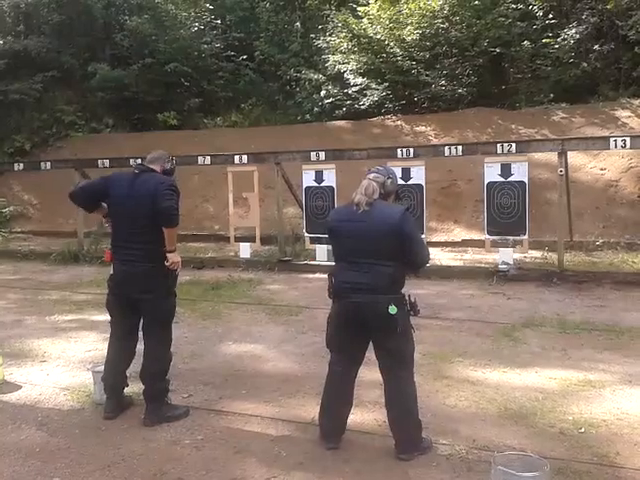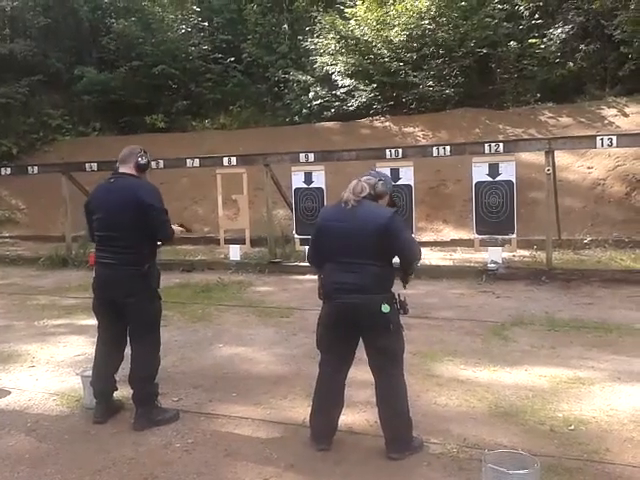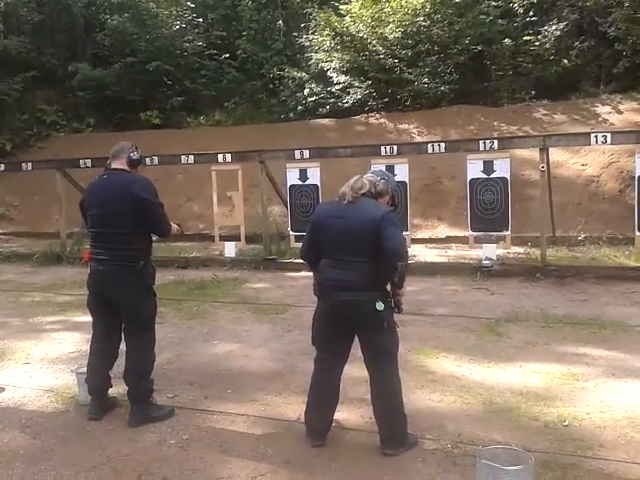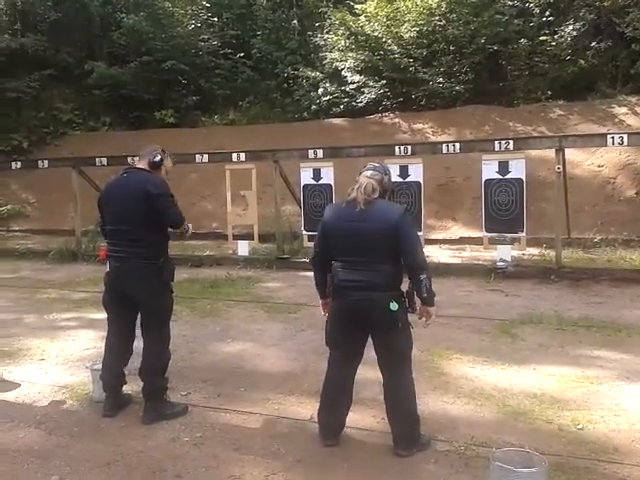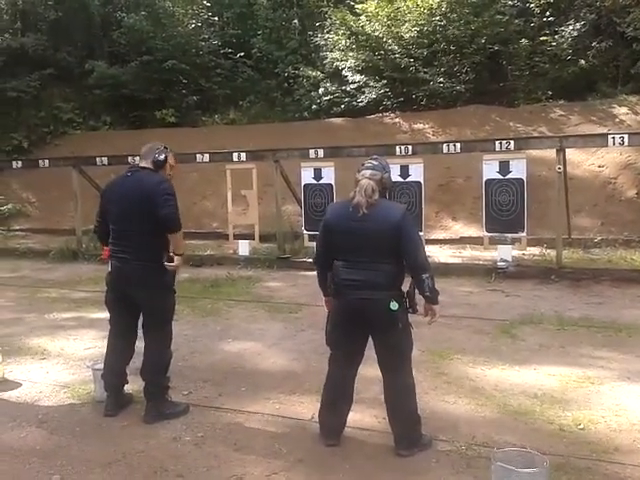
dt=1s
person 1, frame 1
left shoulder: (337, 216)
right shoulder: (398, 216)
right elbow: (420, 259)
left hip: (346, 303)
right hip: (385, 305)
left knee: (340, 367)
right knee: (398, 373)
left ankle: (330, 434)
right ankle: (408, 443)
person 1, frame 2
left shoulder: (326, 215)
right shoulder: (386, 217)
left elbow: (314, 258)
right elbow: (412, 253)
right wrist: (405, 273)
left hip: (336, 303)
right hip: (376, 305)
left knee: (331, 368)
right knee: (388, 373)
left ankle: (321, 435)
right ankle: (399, 442)
person 1, frame 3
left shoulder: (323, 211)
right shoulder: (382, 214)
left elbow: (307, 253)
right elbow: (397, 253)
right wrist: (396, 285)
left hip: (331, 300)
right hip: (369, 302)
left knee: (326, 365)
right knee: (383, 369)
left ankle: (316, 431)
right ankle: (394, 438)
person 1, frame 4
left shoulder: (332, 214)
right shoulder: (396, 215)
left elbow: (319, 259)
right elbow: (415, 262)
left wrist: (325, 295)
right wrist: (426, 299)
left hip: (345, 302)
right hip: (385, 303)
left knee: (340, 366)
right knee: (397, 371)
left ankle: (329, 431)
right ankle: (407, 439)
person 1, frame 5
left shoulder: (334, 213)
right shoulder: (397, 214)
left elbow: (321, 259)
right elbow: (417, 260)
left wrist: (328, 292)
right wrist: (430, 297)
left hip: (345, 302)
right hip: (385, 303)
left knee: (340, 366)
right knee: (397, 371)
left ankle: (330, 431)
right ankle: (408, 439)
person 2, frame 1
left shoulder: (116, 181)
right shoulder: (164, 185)
left elbow: (78, 193)
right elbow: (168, 214)
left wrist: (106, 212)
right wrist: (171, 250)
left hip: (121, 272)
right hip: (153, 274)
left knee: (120, 335)
right knee: (157, 340)
left ankle: (113, 400)
right ankle: (156, 406)
person 2, frame 2
left shoulder: (97, 193)
right shoulder: (145, 190)
left elbow: (94, 234)
right elbow: (162, 234)
right wrist: (173, 230)
left hip: (104, 276)
right hip: (136, 278)
left knee: (108, 339)
right knee: (145, 343)
left ankle: (102, 404)
right ankle: (146, 410)
person 2, frame 3
left shoulder: (91, 189)
right shoulder: (139, 184)
left elbow: (95, 228)
right elbow: (159, 227)
right wrist: (171, 228)
left hip: (99, 272)
right hip: (131, 273)
left knee: (102, 335)
right knee: (139, 339)
left ankle: (97, 400)
right ankle: (141, 406)
person 2, frame 4
left shoulder: (110, 188)
right shoulder: (153, 183)
left elbow: (106, 229)
right elbow: (172, 218)
right wrist: (185, 226)
left hip: (117, 270)
right hip: (149, 271)
left knee: (118, 332)
right knee: (156, 336)
left ankle: (111, 397)
right ankle: (155, 403)
person 2, frame 5
left shoulder: (112, 187)
right shoulder: (159, 184)
left elbow: (101, 231)
right elbow: (170, 220)
right wrist: (178, 252)
left hip: (119, 271)
right hip: (152, 272)
left knee: (119, 333)
right knee: (157, 338)
left ankle: (113, 397)
right ankle: (156, 403)
